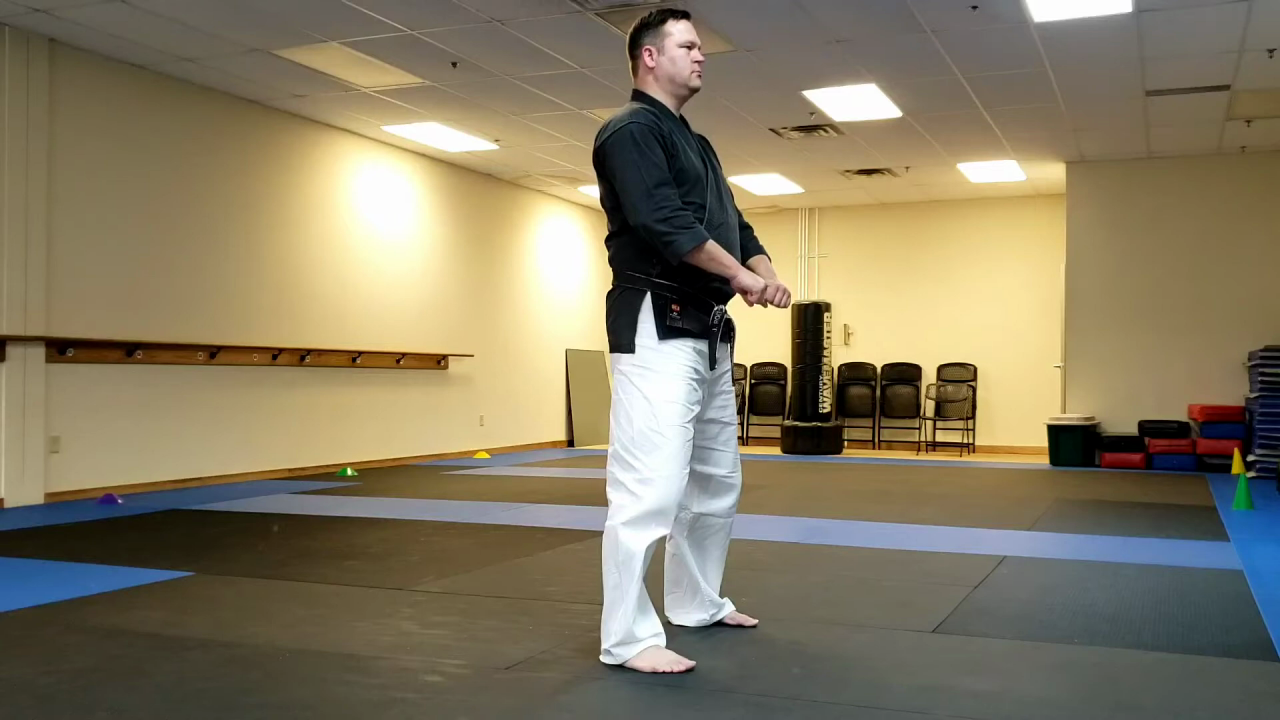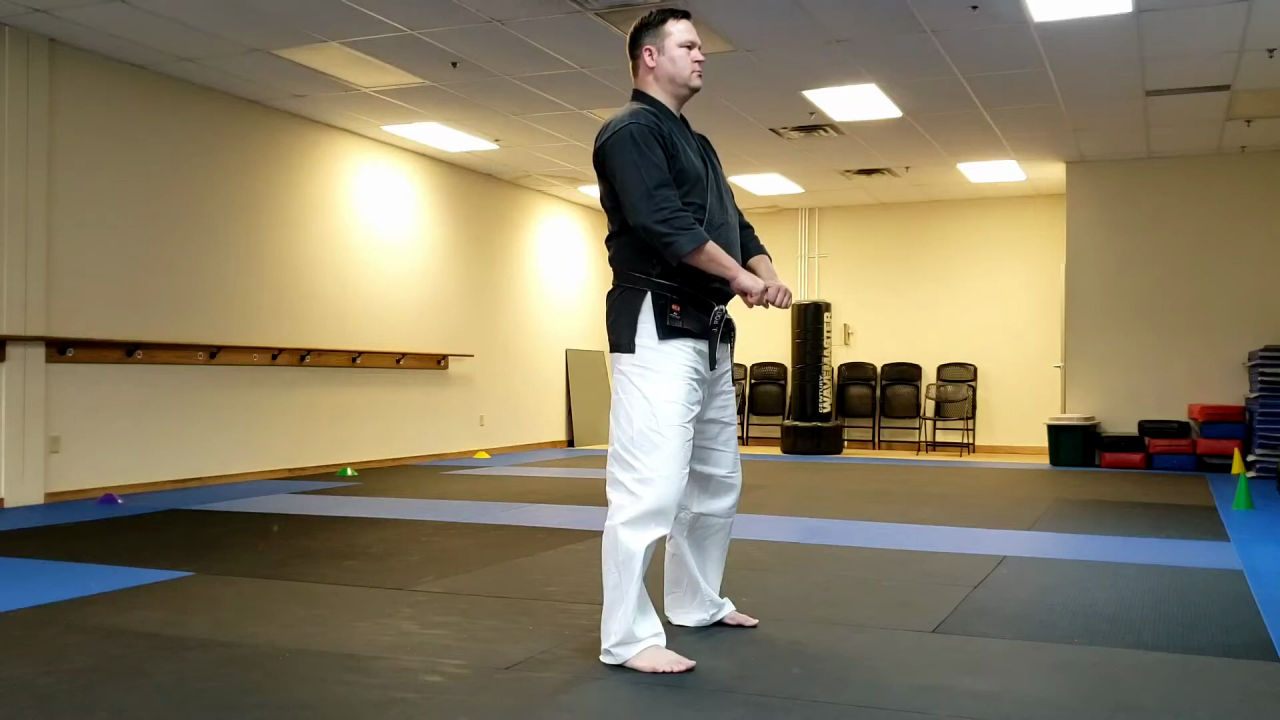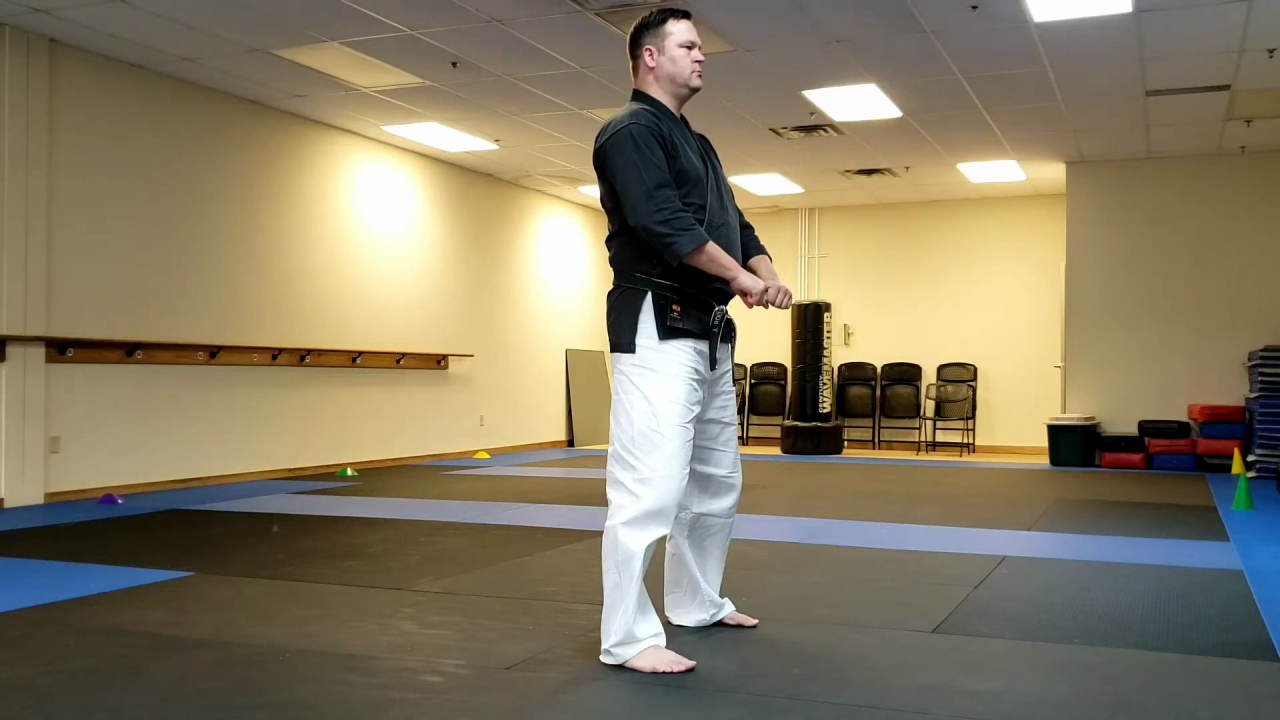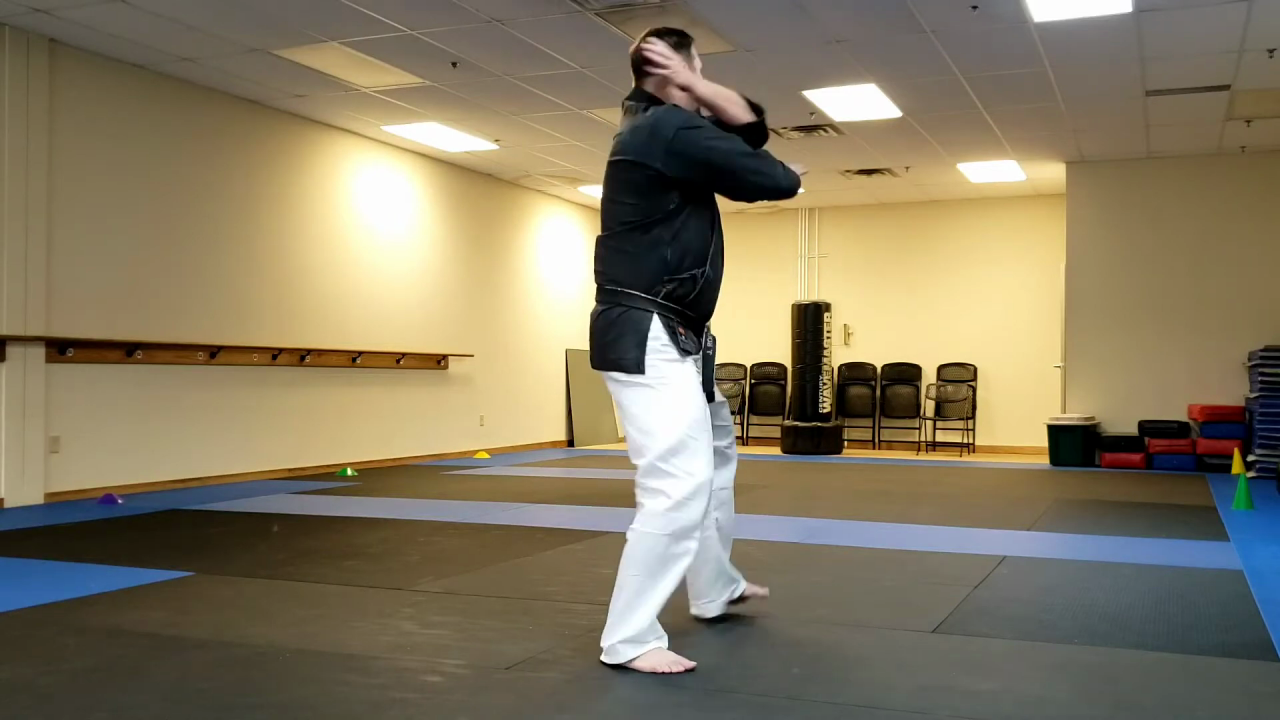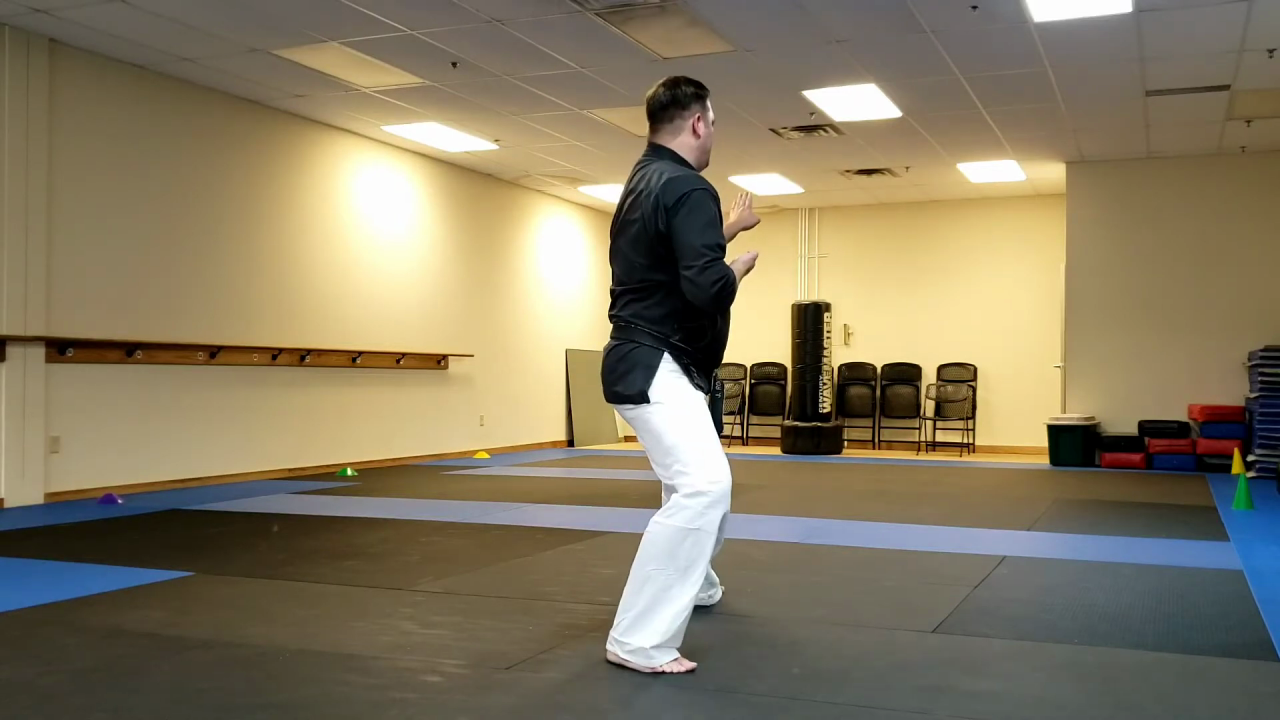
dt=0.7s
person 1, frame 1
left shoulder: (695, 144)
right shoulder: (631, 131)
left elbow: (733, 224)
right elbow: (665, 222)
left wrist: (766, 270)
right wrist: (740, 275)
left hip: (707, 330)
right hip: (658, 326)
left knee: (716, 480)
right knee: (650, 487)
left ankle: (696, 603)
right ankle: (627, 636)
person 1, frame 2
left shoulder: (695, 144)
right shoulder: (631, 131)
left elbow: (733, 223)
right elbow: (664, 223)
left wrist: (768, 275)
right wrist: (740, 276)
left hip: (708, 329)
right hip: (657, 326)
left knee: (716, 481)
right knee: (651, 486)
left ankle: (696, 603)
right ankle: (627, 637)
person 1, frame 3
left shoulder: (696, 143)
right shoulder: (631, 131)
left elbow: (733, 223)
right elbow: (664, 223)
left wrist: (767, 272)
right wrist: (740, 277)
left hip: (707, 330)
right hip: (658, 327)
left knee: (716, 480)
right knee: (650, 486)
left ankle: (696, 603)
right ankle: (627, 636)
person 1, frame 4
left shoulder: (656, 126)
right shoulder: (671, 128)
left elbow: (747, 124)
right elbow: (754, 176)
left wrist: (693, 88)
left hip: (656, 333)
right hip: (644, 335)
left knee: (714, 452)
right knee: (682, 484)
left ankle: (714, 584)
right ankle: (628, 639)
person 1, frame 5
left shoulder: (644, 182)
right shoulder: (687, 188)
right elbow: (707, 288)
left wrist: (728, 229)
right wrist: (740, 264)
left hip: (645, 360)
right hip: (657, 367)
left knee: (694, 482)
right knee: (702, 488)
left ankle: (694, 584)
right ankle: (638, 640)
